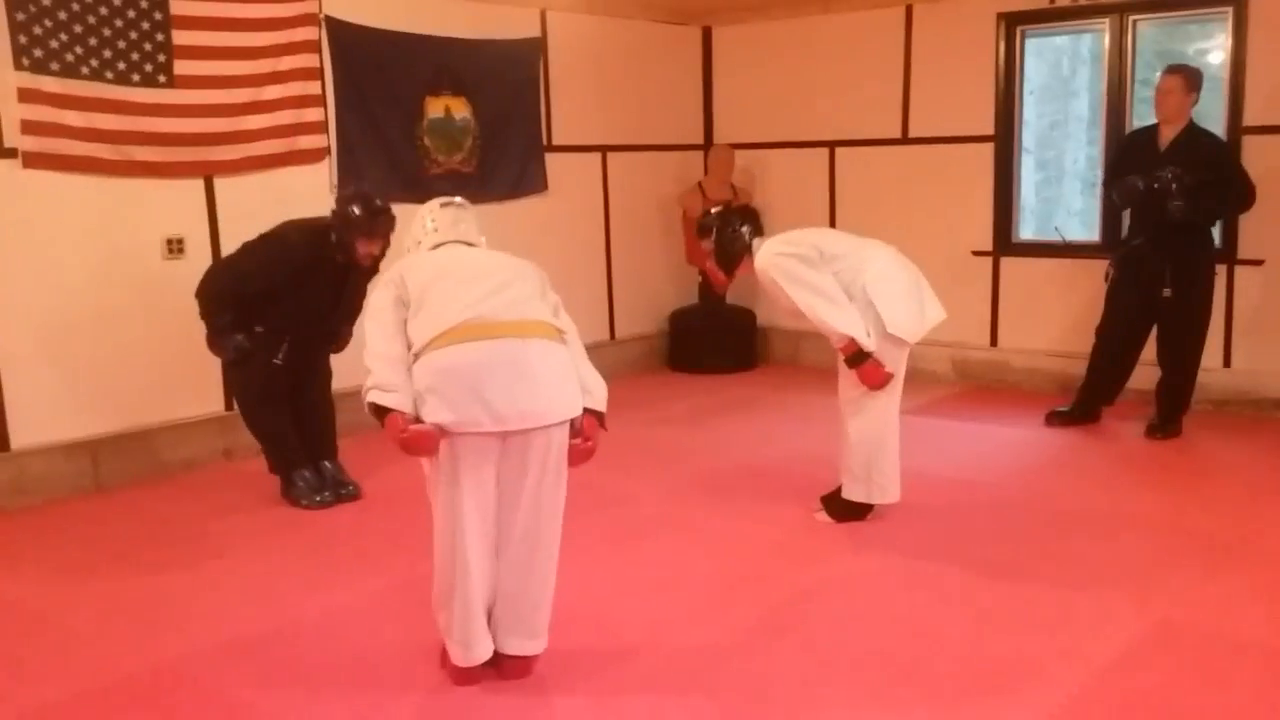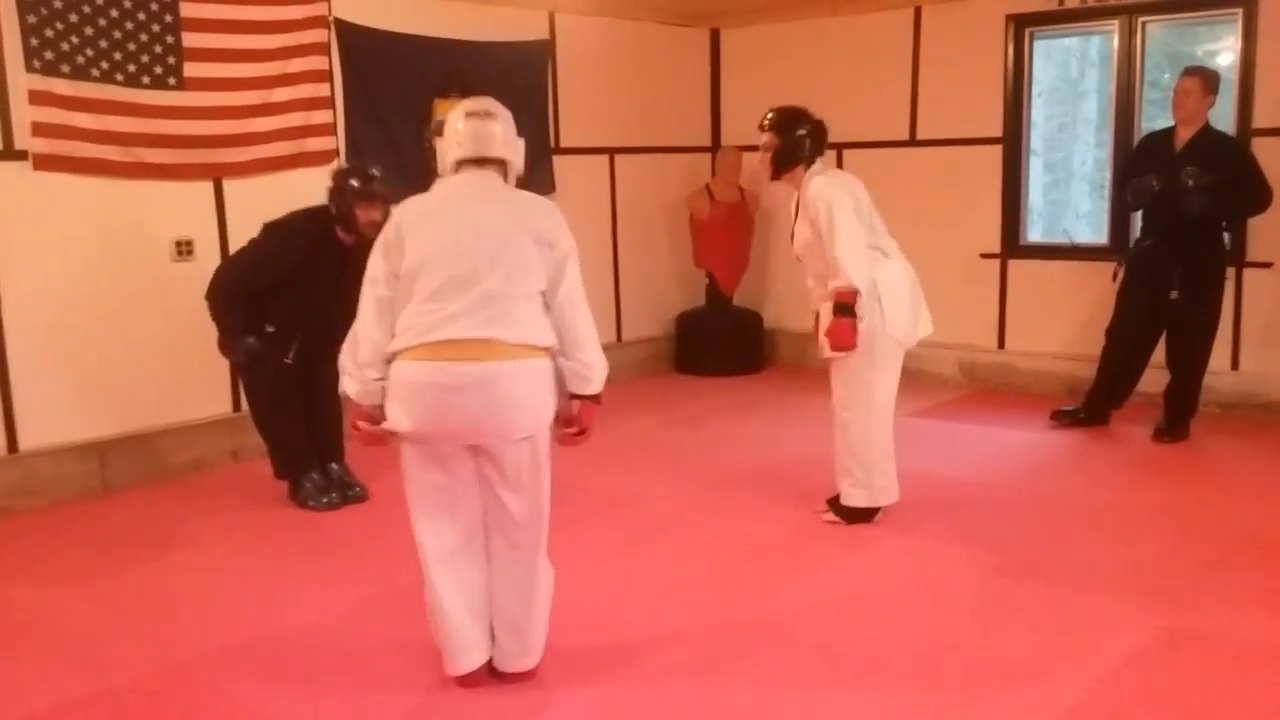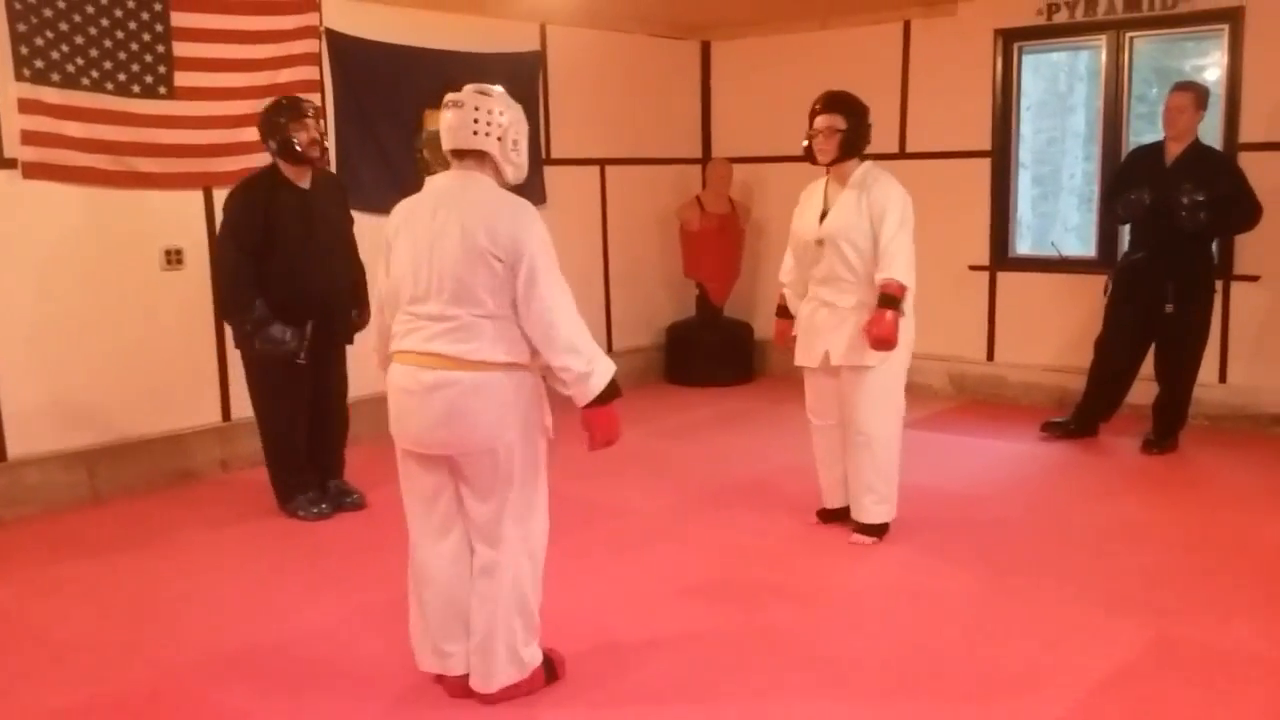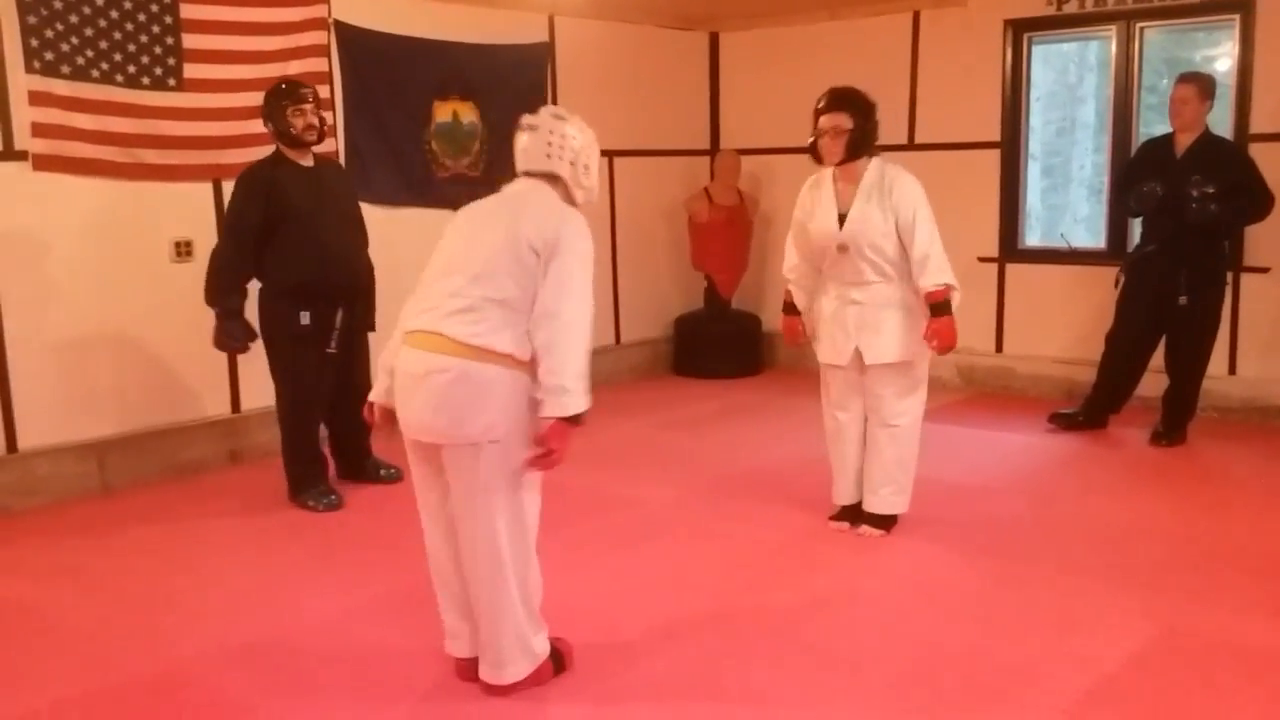
dt=0.5s
person 1, frame 1
left shoulder: (400, 275)
right shoulder: (520, 267)
left elbow: (385, 346)
right elbow: (567, 337)
left wrist: (396, 413)
right wrist: (588, 412)
left hip: (453, 376)
right hip: (537, 373)
left knee: (463, 519)
right knee: (529, 520)
left ankle: (466, 649)
right ankle: (518, 644)
person 1, frame 2
left shoulder: (408, 216)
right shoulder: (541, 215)
left elbow: (374, 315)
right elbow: (570, 312)
left wrist: (366, 396)
right wrist: (582, 393)
left hip: (428, 383)
right hip: (514, 382)
left knee: (446, 525)
right knee: (517, 524)
left ankle: (464, 652)
right ankle: (518, 650)
person 1, frame 3
left shoulder: (407, 214)
right shoulder: (512, 216)
left elbow: (388, 310)
right elbow: (549, 316)
right wrist: (595, 394)
left hip: (415, 391)
right hip: (490, 394)
left knee: (437, 534)
right knee: (505, 535)
left ankle: (449, 660)
right ankle: (505, 666)
person 1, frame 4
left shoulder: (474, 214)
right shoulder: (565, 224)
left elbow: (423, 302)
right elbow: (560, 323)
left wrist: (386, 386)
right wrist: (560, 413)
left hip: (419, 373)
right hip: (483, 385)
left knee: (448, 525)
right knee: (500, 527)
left ankle: (469, 646)
right ankle: (514, 658)
person 2, frame 1
left shoulder: (770, 263)
right shoulder: (777, 251)
left elbow: (828, 309)
left wrist: (859, 360)
right wrist: (857, 356)
left hip: (883, 299)
right hip: (884, 291)
left knee: (865, 403)
right knee: (862, 402)
left ankle: (859, 497)
right ankle: (858, 488)
person 2, frame 2
left shoulder: (825, 189)
right shoulder: (808, 193)
left elbow: (850, 258)
left wrist: (843, 314)
right wrist: (824, 312)
left hip: (876, 303)
right hip: (858, 304)
left knee: (860, 405)
right knee: (849, 404)
left ankle: (863, 499)
right ankle: (855, 491)
person 2, frame 3
left shoulder: (883, 190)
right shoulder: (811, 195)
left elbow: (896, 257)
right elbow: (796, 262)
left wrist: (889, 310)
right wrist: (785, 312)
left hip: (869, 318)
right hip: (820, 320)
left knee: (871, 421)
right knee: (824, 417)
left ankle: (873, 513)
right ankle: (838, 500)
person 2, frame 4
left shoulder: (898, 186)
right shoulder: (813, 190)
left elbow: (926, 253)
right elbow: (800, 259)
left wrist: (941, 312)
right wrist: (793, 308)
left hip: (891, 316)
right hip: (837, 315)
left knee: (891, 413)
right knee: (841, 411)
left ankle: (883, 506)
right ankle: (849, 500)
person 3, frame 1
left shoulder: (366, 257)
right shoulder: (291, 249)
right elbow: (216, 284)
left wrist: (341, 326)
right wrist: (224, 333)
right hip: (255, 331)
left knee: (314, 390)
right knee: (264, 395)
left ankle: (325, 465)
right ankle: (297, 473)
person 3, frame 2
left shoulder: (370, 242)
right shoulder: (294, 235)
left elbow: (352, 291)
right elbow: (229, 280)
left wrist: (339, 330)
right wrist: (235, 334)
left hip: (315, 332)
right hip: (266, 333)
left knee: (323, 392)
right knee: (276, 398)
left ankle: (333, 467)
right ankle: (305, 476)
person 3, frame 3
left shoulder: (331, 188)
right shoulder: (252, 196)
left elbow: (346, 252)
right elbow: (231, 267)
left wrist: (359, 302)
right wrist: (257, 322)
left hip: (327, 323)
right hip: (276, 328)
left knee: (331, 406)
right knee: (283, 413)
left ankle: (327, 481)
right ankle: (296, 490)
person 3, frame 4
left shoulder: (335, 174)
right shoulder: (260, 180)
left elbow: (356, 241)
right elbow: (234, 250)
left wrist: (366, 296)
right wrist: (229, 312)
left hip: (349, 309)
right hip: (296, 314)
left knee: (354, 392)
right knee: (302, 400)
left ankle: (355, 461)
right ankle: (307, 480)
person 4, frame 1
left shoulder: (1209, 147)
right shoulder: (1135, 142)
left elbow: (1242, 195)
right elbow: (1112, 184)
left wrist: (1195, 207)
right wrist: (1124, 191)
left hip: (1186, 259)
right hip: (1138, 253)
left knee: (1179, 342)
right knee: (1114, 332)
left ankle: (1169, 416)
right ankle: (1087, 405)
person 4, frame 2
left shoulder: (1227, 150)
right shoulder: (1151, 145)
left elbow: (1259, 196)
right elbow: (1124, 188)
left wrist: (1213, 203)
right wrist: (1137, 192)
left hip: (1198, 261)
right hip: (1150, 254)
left knee: (1188, 345)
right knee: (1124, 334)
left ankle: (1177, 419)
right ankle: (1096, 406)
person 4, frame 3
left shoulder: (1217, 165)
right shoulder: (1139, 158)
left elbow: (1248, 212)
right elbow: (1109, 203)
left wrist: (1206, 220)
right wrist: (1126, 206)
left hip: (1187, 275)
right hip: (1138, 269)
left knee: (1177, 358)
right knee: (1113, 347)
left ankle: (1165, 431)
right ankle: (1086, 418)
person 4, frame 4
left shoulder: (1228, 156)
right shoulder: (1150, 151)
left elbow: (1261, 202)
right elbow: (1120, 195)
left wrist: (1218, 212)
right wrist: (1137, 200)
left hip: (1200, 267)
right hip: (1150, 261)
left knee: (1188, 350)
right knee: (1124, 339)
left ankle: (1174, 423)
right ankle: (1095, 410)
